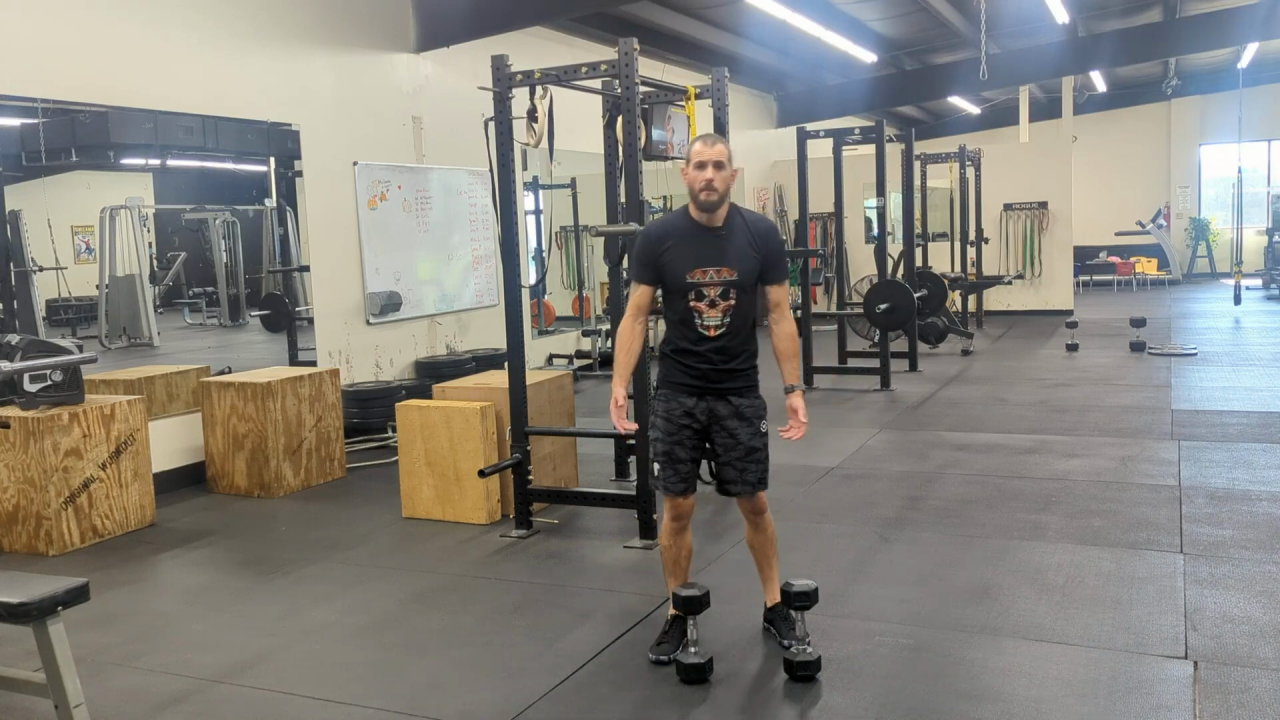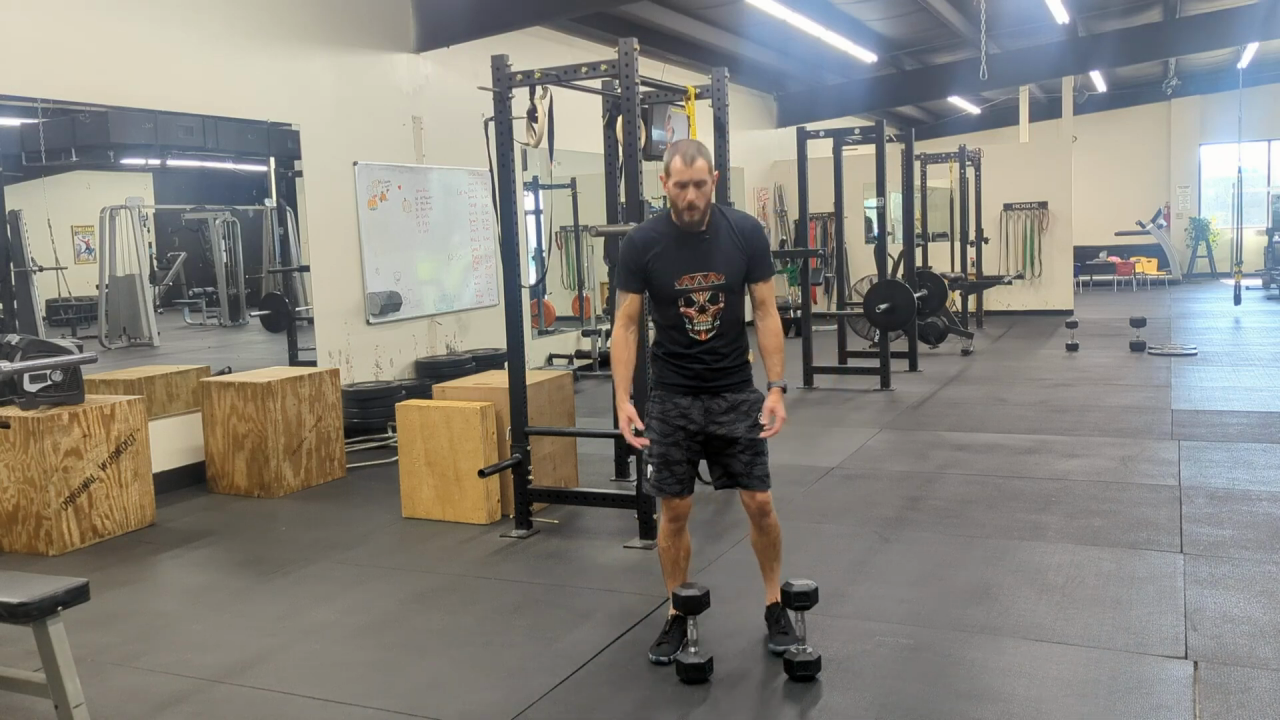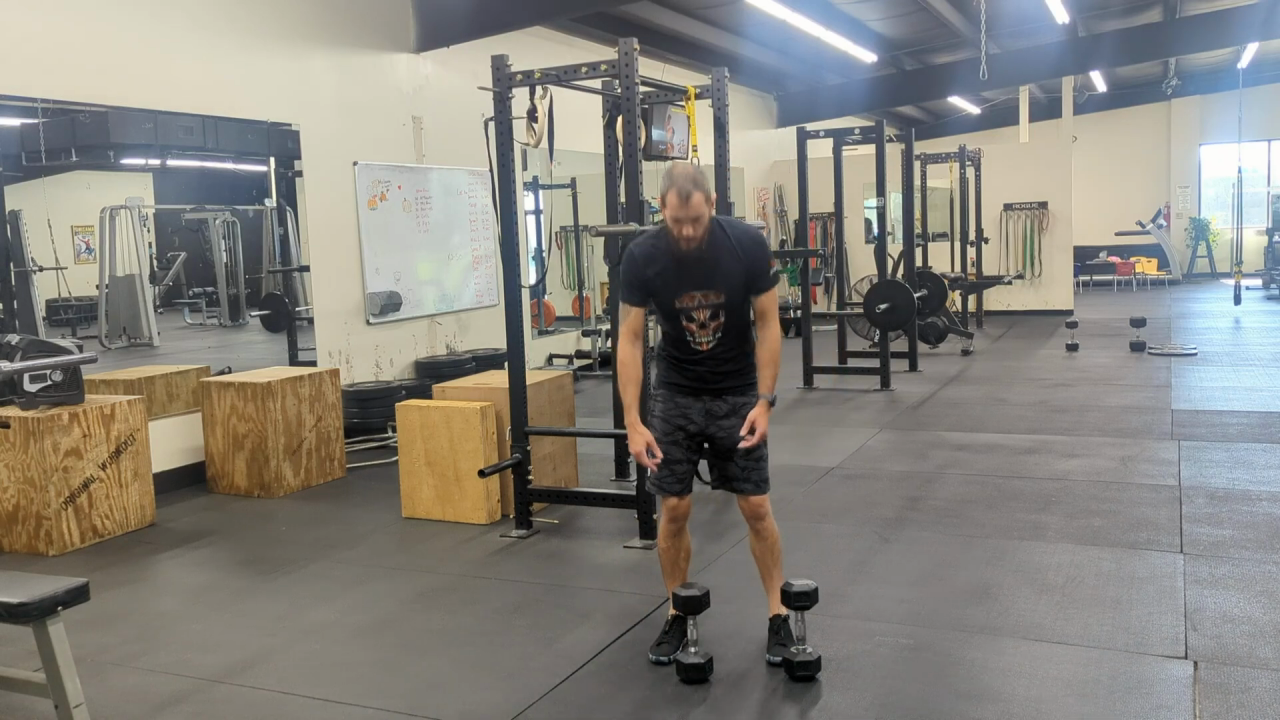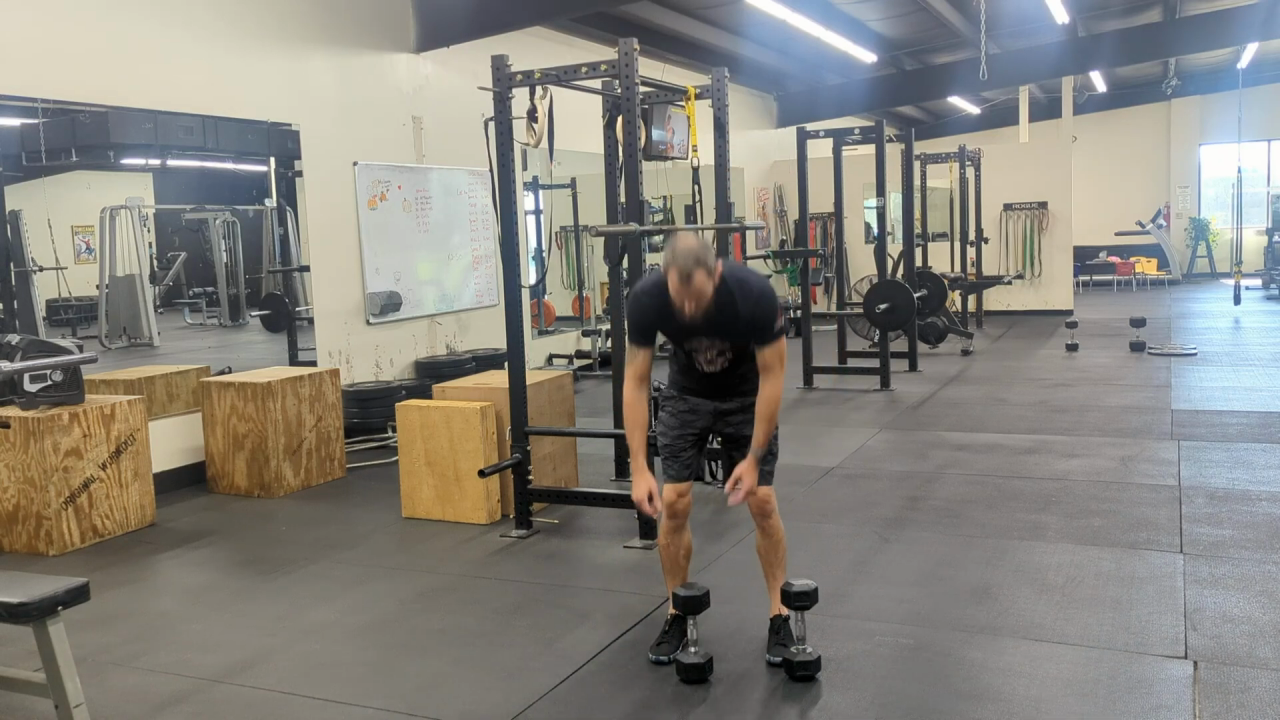
dt=0.2s
person 1, frame 1
left shoulder: (760, 233)
right shoulder: (657, 237)
left elbow: (780, 314)
right elbow: (636, 316)
left wrist: (794, 389)
right wrist: (619, 384)
left hip: (741, 395)
right hip: (677, 395)
left knee: (755, 505)
right knee: (677, 509)
left ankle: (773, 604)
right ankle: (679, 615)
person 1, frame 2
left shoulder: (745, 232)
right shoulder: (641, 243)
left elbow: (766, 313)
right elbow: (626, 325)
left wrist: (776, 387)
right wrist: (622, 400)
left hip: (737, 393)
right hip: (671, 396)
left knee: (759, 504)
right knee: (674, 511)
left ankle: (776, 606)
right ankle: (678, 615)
person 1, frame 3
left shoulder: (748, 244)
right shoulder: (641, 256)
left elbow: (767, 325)
right elbow: (630, 339)
left wrist: (765, 402)
right wrist: (633, 421)
left hip: (739, 394)
right hip: (675, 397)
left knee: (756, 507)
right knee: (674, 509)
left ankle: (777, 614)
right ankle: (678, 616)
person 1, frame 4
left shoulder: (754, 292)
right shoulder: (646, 297)
left elbow: (772, 376)
right elbow: (636, 382)
left wrist: (754, 459)
right wrist: (639, 469)
left hip: (745, 396)
right hip: (685, 397)
left knee: (762, 502)
right knee: (673, 502)
left ankle: (779, 616)
right ankle: (679, 616)
